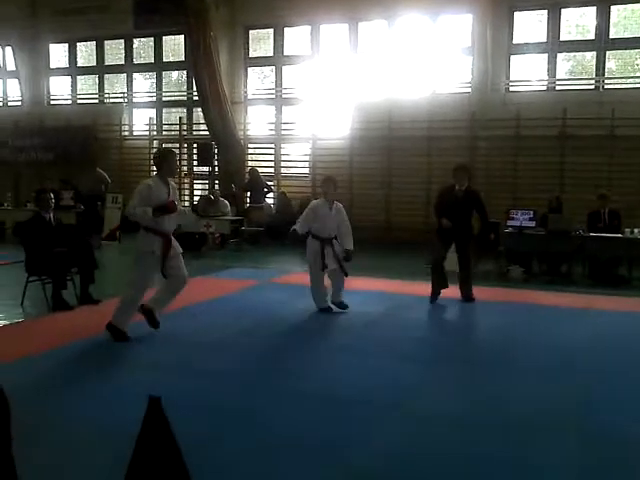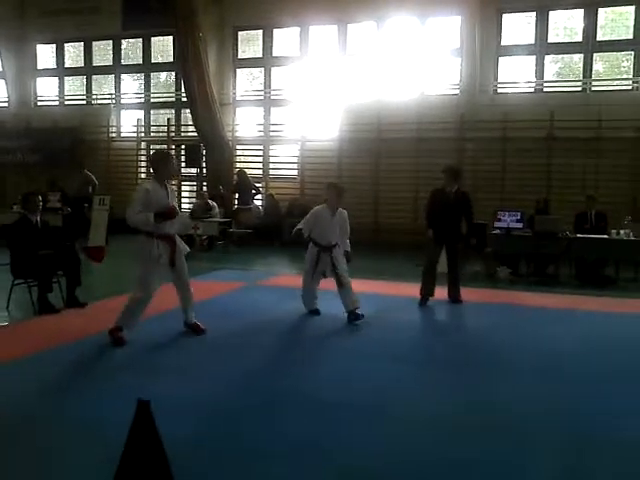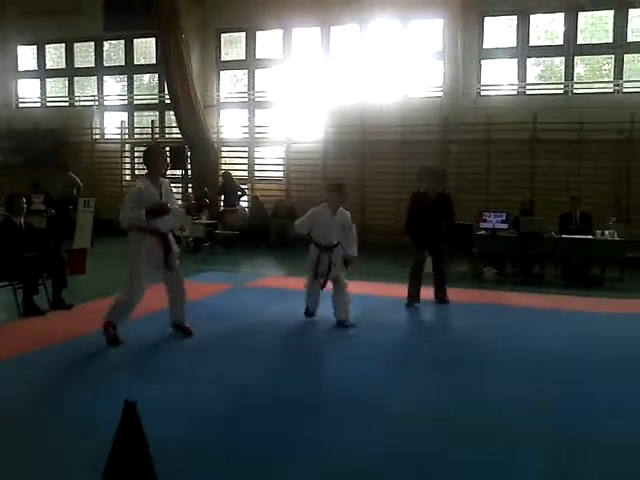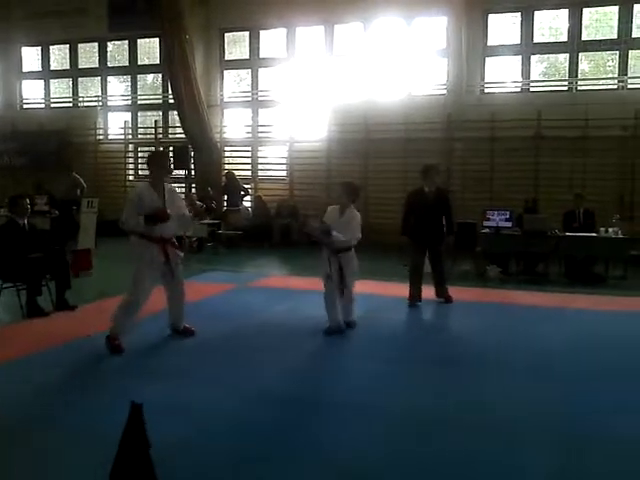
dt=0.2s
person 1, frame 1
left shoulder: (172, 186)
right shoulder: (148, 186)
left elbow: (178, 213)
right elbow: (131, 210)
left wrist: (192, 211)
right wrist: (157, 211)
left hip: (167, 241)
right hip: (151, 241)
left knee: (180, 278)
right knee: (140, 284)
left ankle: (151, 307)
right ankle: (116, 324)
person 1, frame 2
left shoulder: (169, 189)
right shoulder: (146, 190)
right elbow: (132, 217)
right wrist: (157, 217)
left hip: (172, 243)
right hip: (154, 245)
left knee: (184, 283)
right knee: (145, 290)
left ankle: (189, 320)
right ankle: (118, 329)
person 1, frame 3
left shoulder: (166, 186)
right shoulder: (139, 188)
left elbow: (176, 213)
right elbow: (125, 217)
right wrist: (151, 214)
left hip: (165, 241)
right hip: (146, 243)
left knee: (176, 283)
right knee: (135, 289)
left ankle: (178, 321)
right ankle: (111, 323)
person 1, frame 4
left shoulder: (171, 191)
right shoulder: (140, 193)
left elbow: (183, 218)
right elbow: (127, 221)
right wrist: (148, 220)
left hip: (168, 247)
right hip: (148, 249)
left knee: (176, 288)
right knee: (139, 293)
left ankle: (177, 324)
right ankle: (115, 335)
person 2, frame 1
left shoulder: (339, 208)
right shoulder: (315, 206)
left elbow: (345, 229)
right elbow: (303, 222)
left wrist: (348, 248)
right wrist: (296, 229)
left hip: (332, 244)
right hip: (316, 244)
left knee: (338, 274)
right knee: (317, 276)
left ankle: (337, 299)
right ankle: (322, 304)
person 2, frame 2
left shoulder: (343, 215)
right shoulder: (317, 212)
left elbow: (344, 234)
right elbow: (304, 226)
left wrist: (346, 250)
right wrist: (299, 231)
left hip: (334, 251)
right hip: (316, 251)
left knee: (344, 280)
right knee: (310, 281)
left ankle: (352, 311)
right ankle: (311, 306)
person 2, frame 3
left shoulder: (345, 215)
right shoulder: (317, 211)
left elbow: (350, 236)
right elbow: (301, 226)
left wrist: (350, 255)
right wrist: (299, 227)
left hip: (335, 253)
right hip: (318, 252)
left knee: (341, 285)
right knee: (313, 283)
left ankle: (342, 317)
right ankle: (311, 307)
person 2, frame 4
left shoulder: (354, 216)
right shoulder: (331, 211)
left elbow: (349, 238)
right elbow: (322, 231)
left wrist: (331, 234)
right wrist: (320, 231)
left hip: (346, 257)
right hip: (330, 256)
left knee: (347, 290)
right knee: (330, 292)
left ankle: (348, 319)
right ankle: (336, 324)
person 3, frame 1
left shoulder: (473, 194)
right shoulder: (445, 192)
left elbow: (482, 212)
right elbow: (437, 208)
left wrist: (487, 230)
right wrist: (441, 219)
left hip: (464, 232)
right hip: (445, 230)
left knee: (465, 263)
right knee: (437, 260)
left ankle: (466, 293)
right ankle: (436, 290)
person 3, frame 2
left shoulder: (463, 196)
right shoulder: (436, 194)
left elbow: (468, 217)
right elbow: (429, 212)
right wrist: (429, 228)
left hip: (454, 235)
right hip: (437, 234)
left knee: (453, 265)
right knee: (430, 263)
left ankle: (454, 295)
right ankle: (425, 294)
person 3, frame 3
left shoulder: (445, 198)
right shoulder: (417, 196)
left elbow: (449, 219)
right elbow: (410, 216)
left wrist: (447, 236)
right wrist: (410, 233)
left hip: (437, 237)
right hip: (420, 236)
left knee: (439, 266)
right knee: (417, 266)
left ankle: (441, 295)
right ankle: (413, 297)
person 3, frame 4
left shoulder: (442, 194)
right shoulder: (414, 195)
left elbow: (448, 215)
right elbow: (406, 215)
left wrist: (450, 233)
right wrist: (405, 233)
left hip: (436, 235)
right hip: (418, 236)
left knee: (438, 265)
right knee: (416, 266)
left ankle: (442, 293)
right ankle: (414, 297)
person 4, frame 1
left shoulder: (56, 220)
right shoulder: (31, 223)
left elbow: (67, 235)
right elbow: (32, 250)
right wrist: (53, 250)
left hip: (58, 256)
right hip: (38, 261)
left knee: (85, 255)
right knee: (60, 261)
left ankle: (84, 294)
right ankle: (57, 299)
person 4, frame 2
left shoulder: (43, 222)
right shoulder: (18, 226)
left elbow: (53, 239)
right elbow: (18, 252)
left wrist: (66, 246)
right wrist: (38, 253)
left hip: (44, 259)
right hip: (24, 264)
left knee: (71, 258)
right knee: (45, 265)
left ankle: (71, 297)
right ankle: (43, 302)
person 4, frame 3
left shoulder: (27, 225)
left elbow: (39, 241)
left wrist: (51, 248)
right wrist: (23, 255)
left hip: (30, 261)
right hip: (10, 266)
left knee: (57, 259)
right knee: (32, 267)
left ankle: (57, 300)
right ankle: (28, 304)
person 4, frame 4
left shoulder: (30, 226)
left elbow: (42, 242)
left wrist: (54, 250)
right wrist: (27, 256)
left hip: (32, 262)
right hip: (13, 268)
left knee: (60, 260)
right knee: (35, 268)
left ankle: (60, 300)
right ankle: (32, 305)
